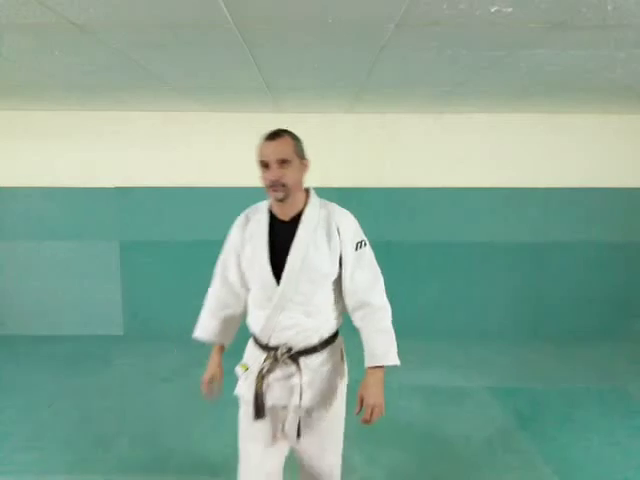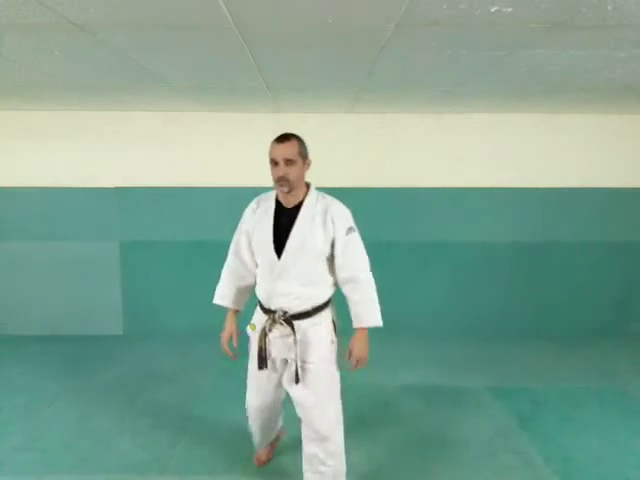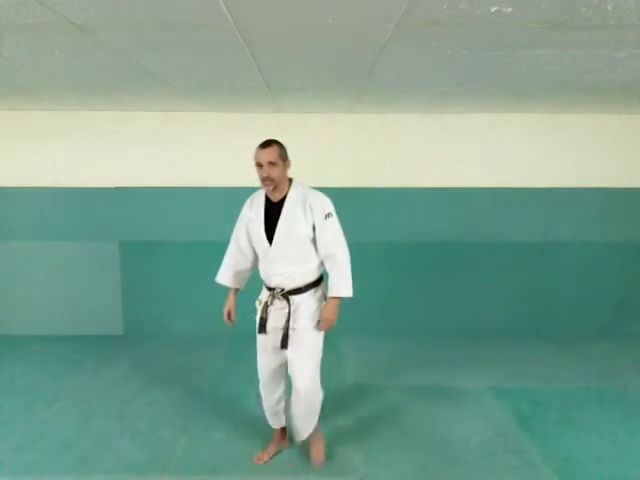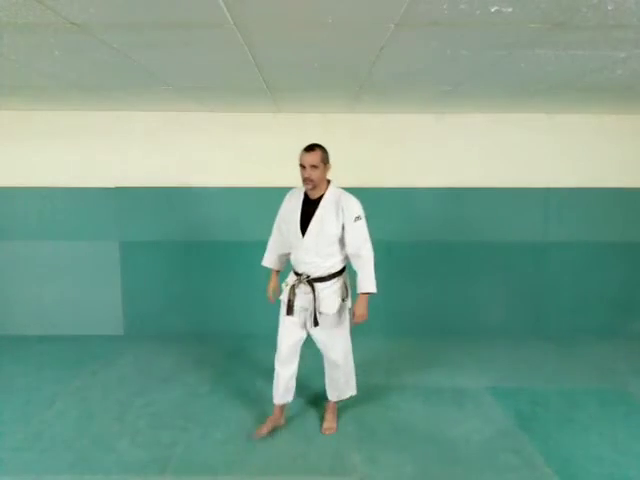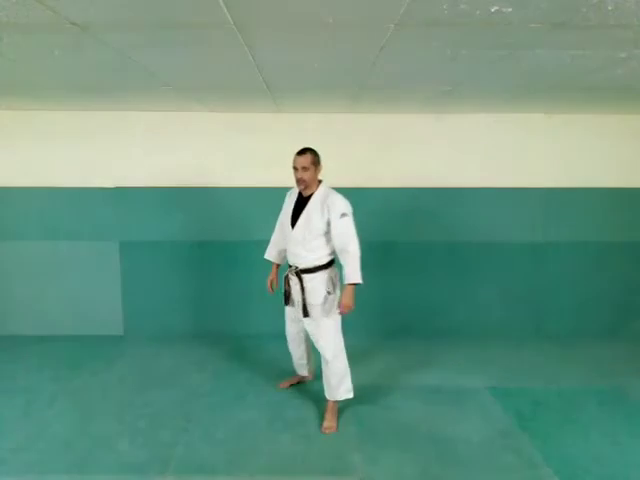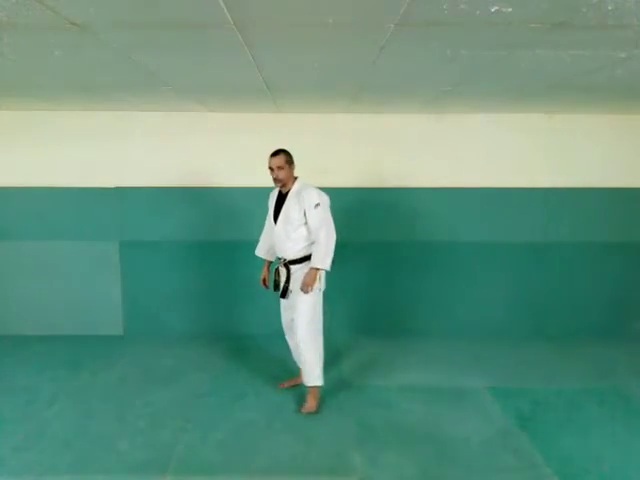
dt=0.5s
person 1, frame 1
left shoulder: (338, 224)
right shoulder: (246, 225)
left elbow: (367, 299)
right elbow: (227, 293)
left wrist: (374, 375)
right wrist: (216, 356)
left hip: (320, 367)
right hip: (262, 365)
person 1, frame 2
left shoulder: (332, 212)
right shoulder: (257, 210)
left elbow: (356, 274)
right elbow: (239, 265)
left wrist: (361, 333)
right wrist: (231, 317)
left hip: (313, 329)
right hip: (266, 326)
left knee: (322, 421)
right knee: (259, 403)
right ankle: (269, 438)
person 1, frame 3
left shoulder: (314, 202)
right shoulder: (253, 204)
left elbow: (336, 254)
right elbow: (241, 251)
left wrist: (334, 301)
right wrist: (232, 294)
left hip: (307, 302)
right hip: (271, 302)
left knee: (304, 379)
right knee: (269, 373)
left ankle: (313, 433)
right ankle: (280, 435)
person 1, frame 4
left shoulder: (346, 205)
right shoulder: (292, 199)
left elbow: (362, 252)
right elbow: (280, 238)
left wrist: (363, 298)
right wrist: (274, 276)
left hip: (330, 289)
right hip: (297, 287)
left knee: (336, 351)
right knee: (285, 349)
left ankle: (332, 407)
right ankle: (277, 414)
person 1, frame 5
left shoulder: (334, 202)
right shoulder: (291, 197)
left elbow: (349, 247)
right elbow: (282, 234)
left wrist: (349, 289)
right wrist: (274, 269)
left hip: (320, 281)
right hip: (293, 279)
left knee: (329, 343)
right knee: (294, 333)
left ankle: (332, 406)
right ankle: (303, 373)
person 1, frame 6
left shoulder: (310, 196)
right shoulder: (275, 196)
left elbow: (325, 235)
left wrist: (314, 271)
right wrist: (267, 266)
left hip: (306, 271)
right hip: (285, 271)
left knee: (306, 329)
right knee: (290, 326)
left ankle: (314, 389)
right ankle: (304, 373)
